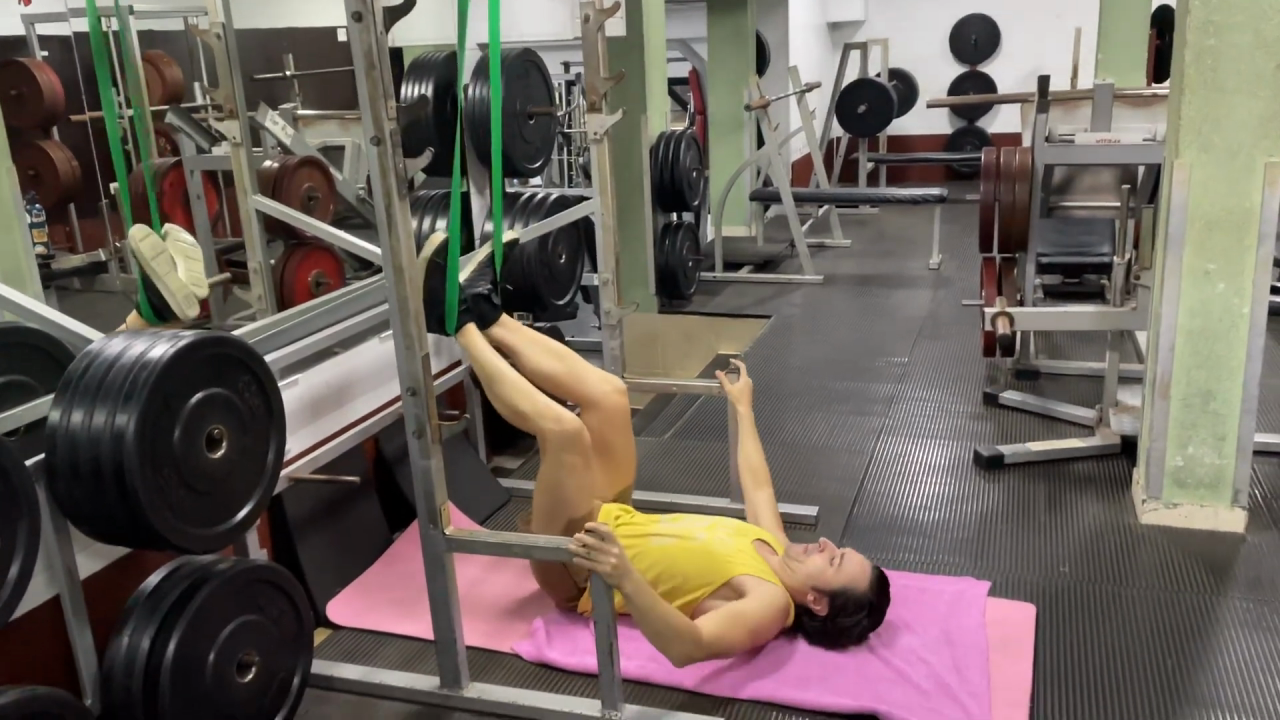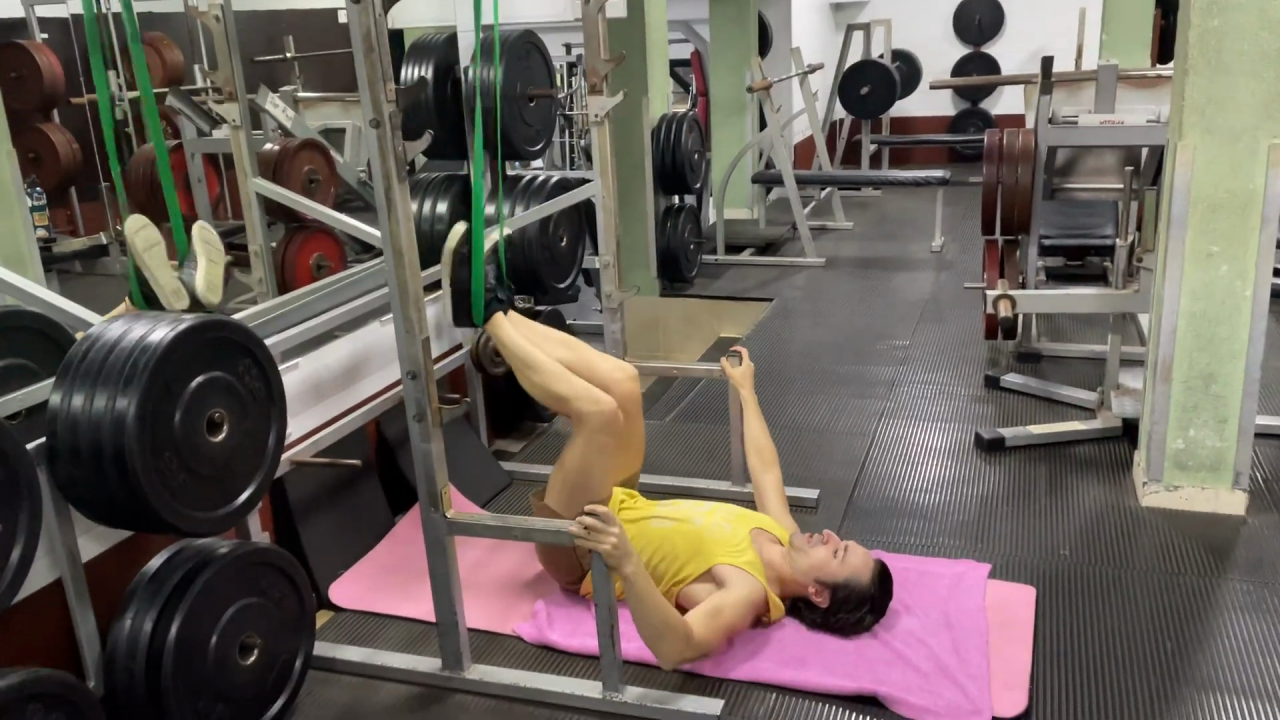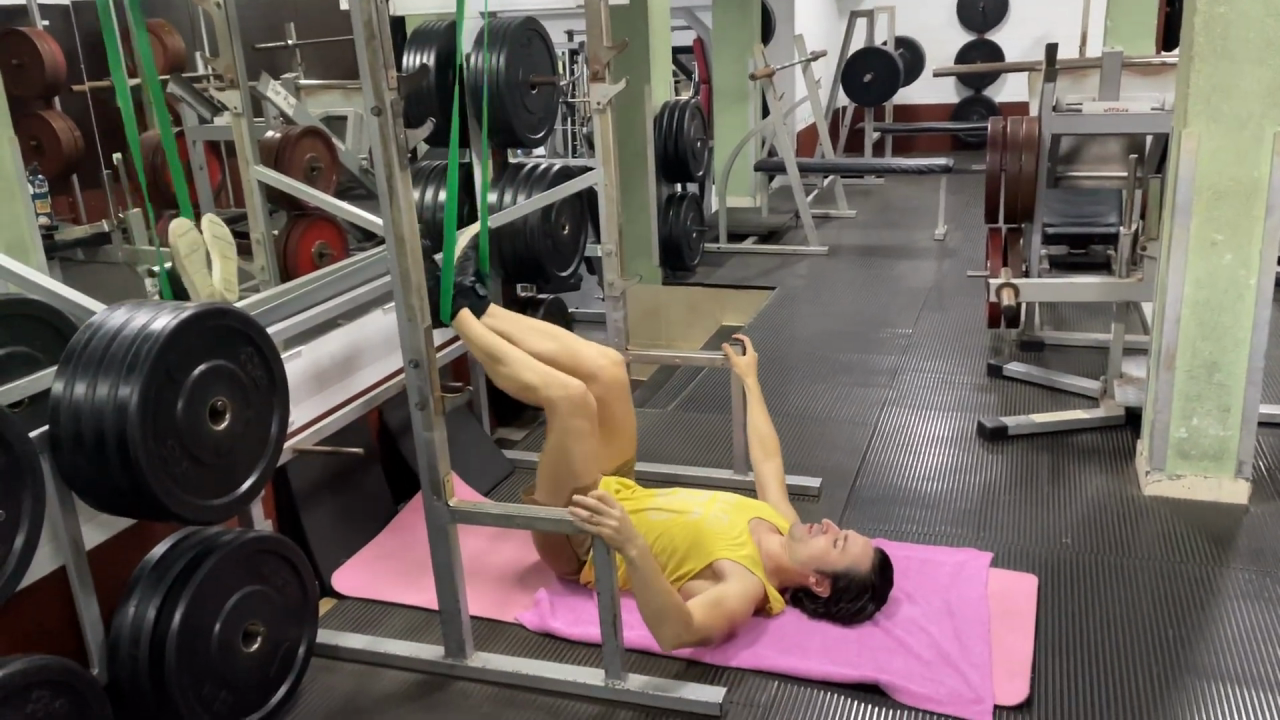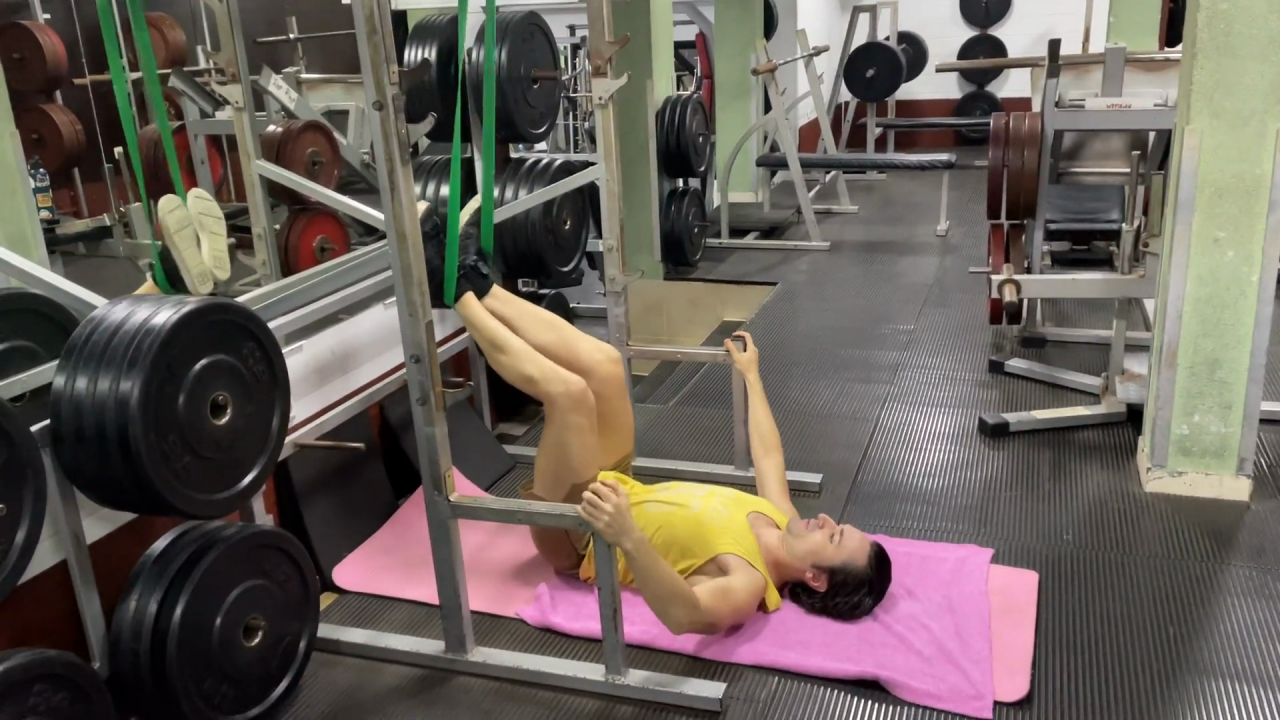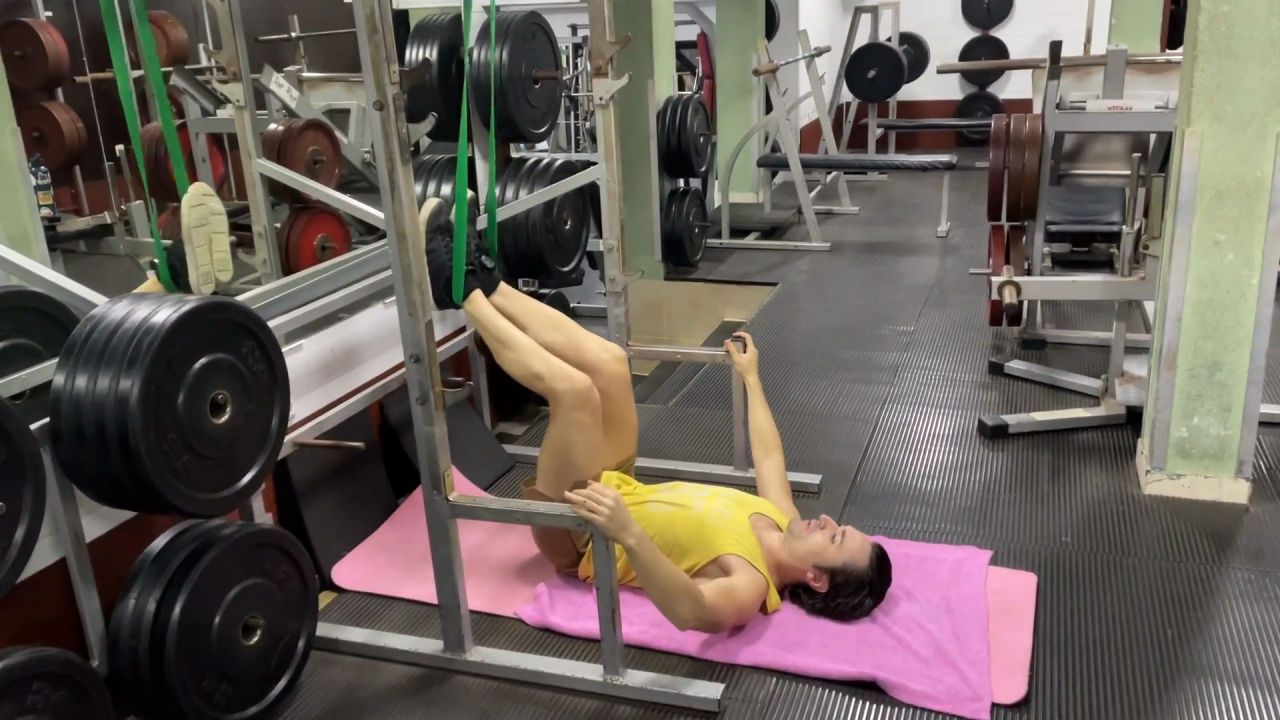
dt=0.4s
person 1, frame 1
left shoulder: (770, 603)
right shoulder: (778, 553)
left elbow: (686, 646)
right elbow: (759, 488)
left wrist: (626, 580)
right wrist: (743, 407)
left hip: (577, 568)
right hip: (610, 522)
left knee: (562, 428)
right knee: (608, 394)
left ankle: (461, 321)
right ankle: (484, 314)
person 1, frame 2
left shoulder: (749, 591)
right shoulder: (784, 541)
left elbow: (676, 647)
right elbow: (767, 472)
left wrist: (626, 564)
right wrist: (746, 393)
left hip: (579, 549)
right hip: (617, 509)
left knee: (599, 410)
right knee: (620, 382)
left ankle: (491, 314)
right ankle: (493, 305)
person 1, frame 3
left shoulder: (747, 584)
right shoulder: (782, 528)
left elbow: (677, 630)
right elbow: (768, 463)
left wrist: (632, 548)
right wrist: (750, 382)
left hip: (578, 540)
right hip: (613, 497)
left knee: (569, 395)
right knee: (604, 367)
left ankle: (456, 310)
right ankle: (472, 303)
person 1, frame 4
left shoulder: (748, 581)
right shoulder: (780, 524)
left elbow: (686, 614)
right elbow: (769, 456)
left wrist: (629, 540)
right wrist: (752, 376)
left hip: (578, 537)
right hip: (610, 495)
left knee: (567, 390)
right knee: (602, 363)
left ankle: (458, 290)
right ankle: (476, 284)
person 1, frame 5
left shoulder: (751, 584)
right shoulder: (783, 526)
left elbow: (691, 611)
right elbow: (769, 459)
left wrist: (628, 535)
right wrist: (751, 378)
left hip: (578, 536)
right hip: (615, 491)
left knee: (573, 387)
right knee: (608, 363)
left ankle: (464, 290)
right ankle: (480, 280)
